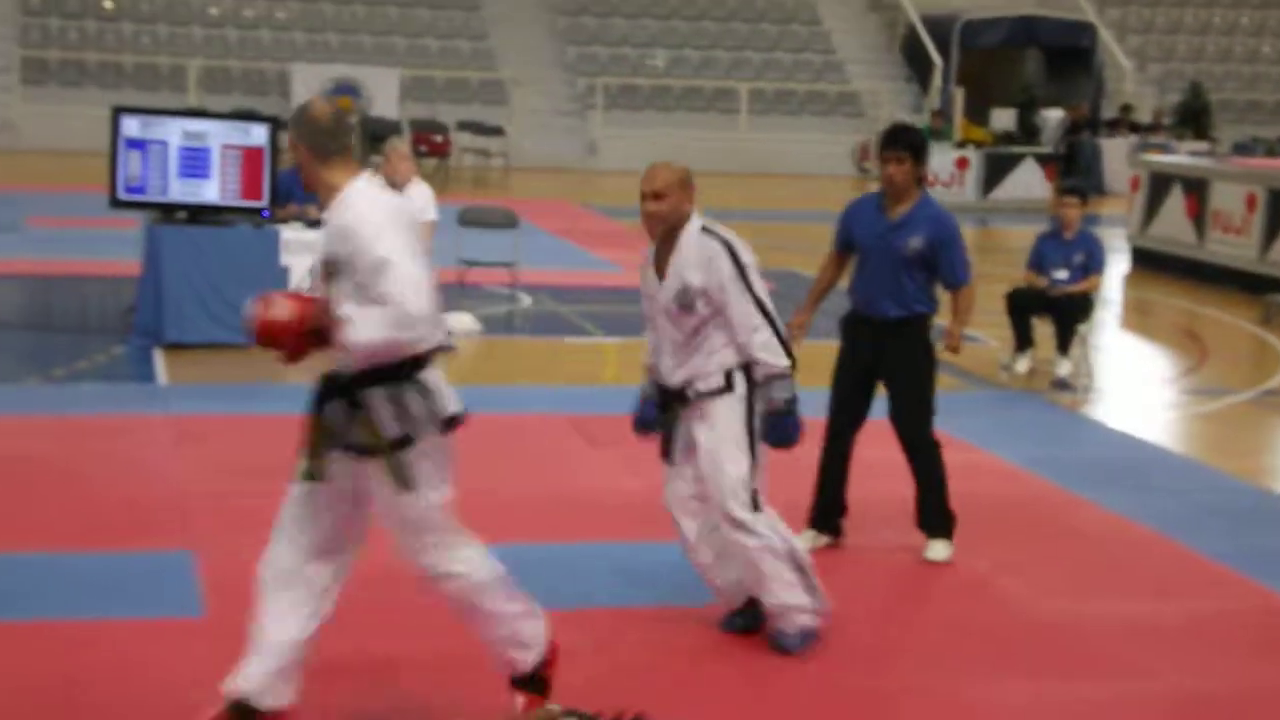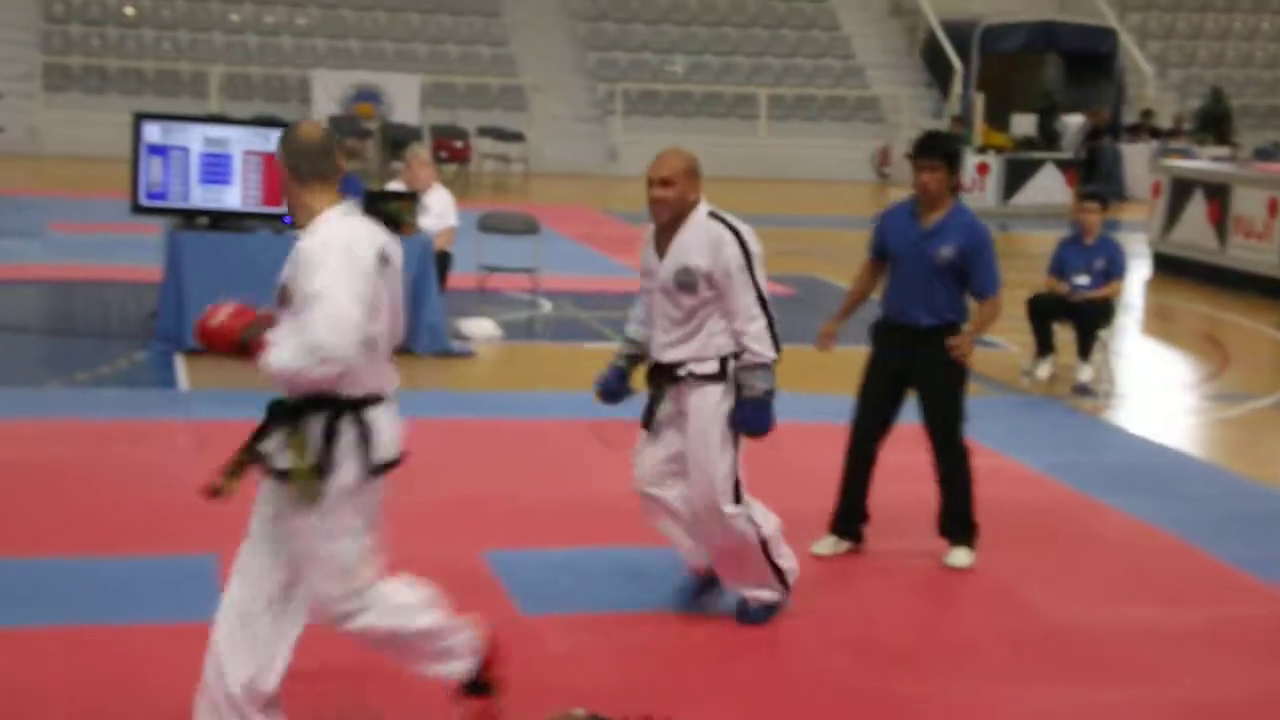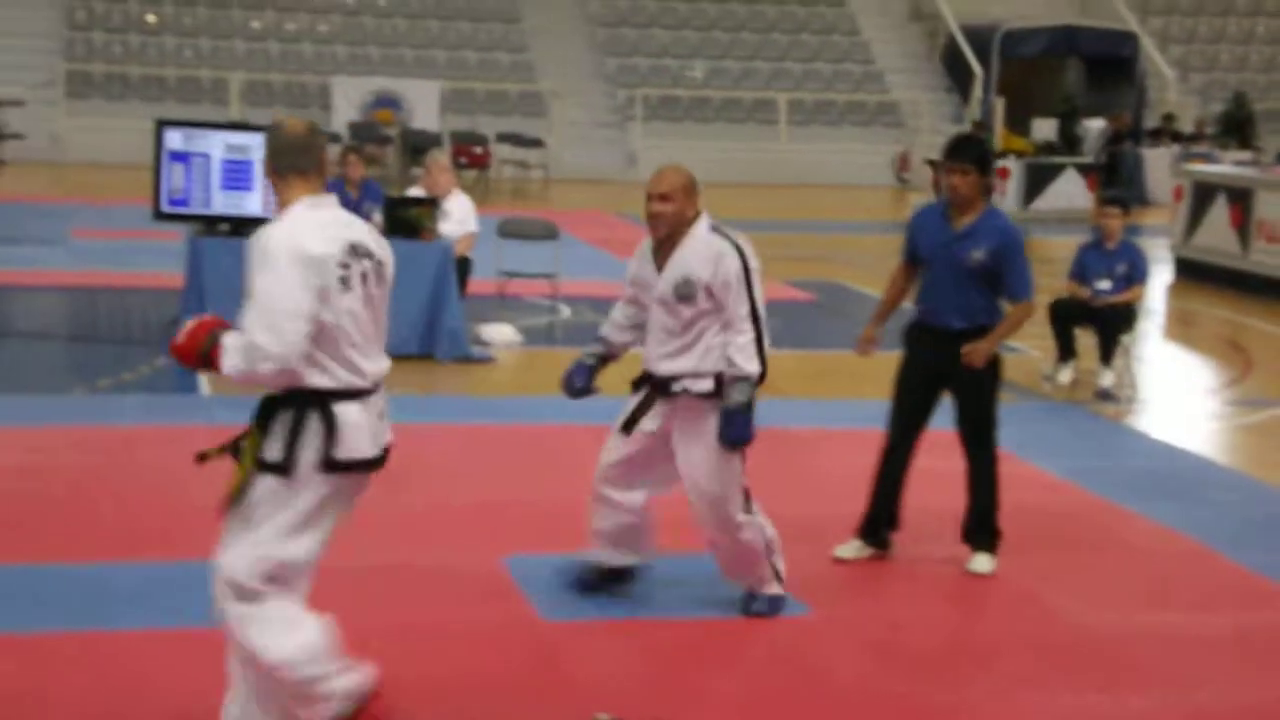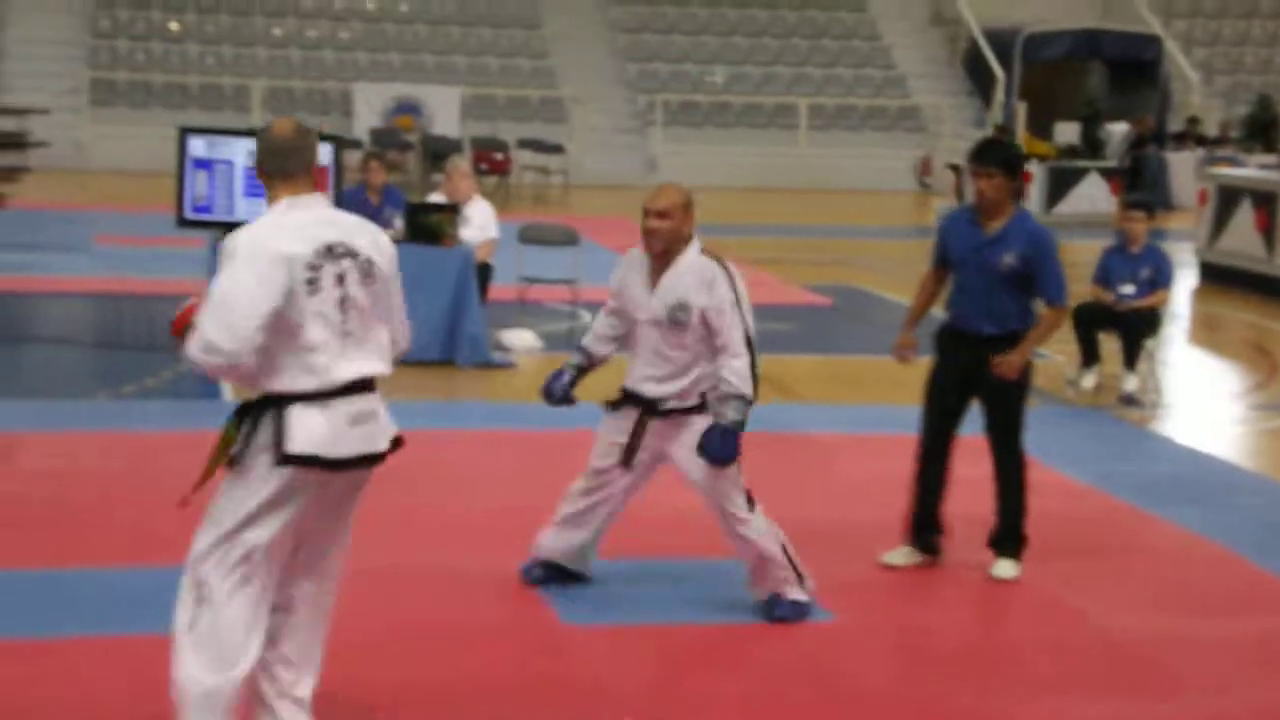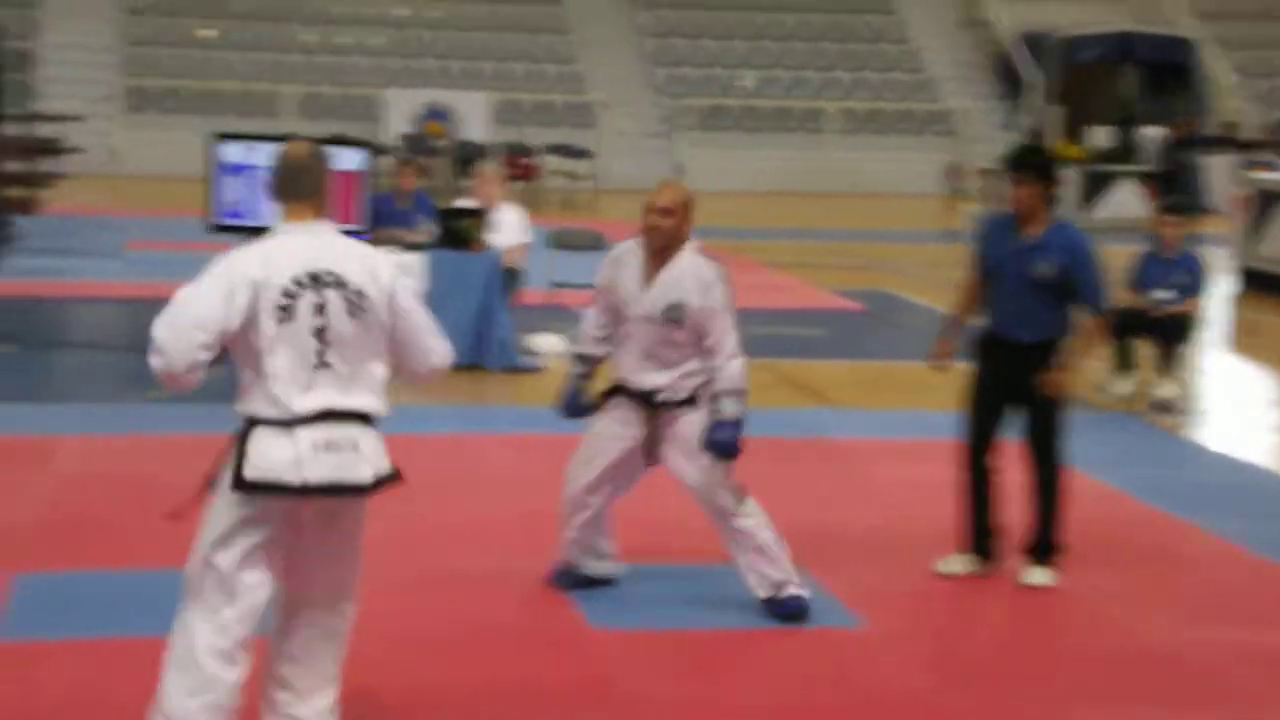
dt=0.1s
person 1, frame 1
left shoulder: (366, 217)
right shoulder: (373, 207)
left elbow: (408, 314)
left wrist: (325, 323)
right wrist: (316, 319)
left hip: (394, 409)
right hip: (359, 403)
left knee: (437, 549)
right knee: (301, 548)
left ankle: (528, 654)
person 1, frame 2
left shoulder: (328, 249)
right shoulder: (368, 237)
left elbow: (327, 355)
right elbow: (389, 330)
left wrist: (258, 342)
right wrist: (272, 333)
left hip: (333, 439)
right hip: (315, 432)
left knee: (344, 593)
right knee: (261, 580)
left ankle: (467, 657)
person 1, frame 3
left shoulder: (284, 241)
right shoulder: (368, 238)
left elbow: (269, 355)
left wrist: (220, 347)
left hip: (306, 434)
right hip: (356, 424)
left knee: (247, 584)
right knee: (268, 580)
person 1, frame 4
left shoulder: (256, 243)
right shoulder: (372, 238)
left elbow: (220, 352)
right elbow: (395, 338)
left wrist: (202, 331)
left hip: (289, 434)
right hip: (361, 425)
left knee: (219, 576)
right knee: (304, 584)
person 1, frame 5
left shoulder: (244, 266)
right shoulder: (375, 267)
left elbow: (172, 357)
right elbow: (429, 357)
left wrist: (214, 353)
left hip: (270, 458)
right hip: (349, 455)
left knee: (215, 608)
right knee: (322, 610)
person 2, frame 1
left shoulder: (716, 250)
right shoulder: (658, 255)
left elbow: (758, 326)
left wrist: (779, 403)
right wrist: (653, 395)
left hip: (726, 395)
right hip: (686, 400)
left knee: (736, 506)
right knee: (690, 506)
left ankle: (798, 611)
right ankle: (753, 599)
person 2, frame 2
left shoulder: (725, 237)
right shoulder: (656, 236)
left elbow: (753, 316)
left wrist: (757, 392)
right wrist: (621, 365)
left hip: (712, 382)
right hip: (670, 379)
left knee: (716, 493)
right knee: (654, 476)
left ankle: (765, 584)
right ankle: (708, 567)
person 2, frame 3
left shoulder: (725, 251)
right shoulder: (649, 250)
left elbow: (746, 330)
right elbow: (629, 310)
left wrist: (739, 403)
right wrist: (591, 361)
left hip: (705, 398)
right hip: (657, 391)
left knee: (719, 500)
right knee: (620, 473)
left ankle: (764, 583)
right ankle: (616, 559)
person 2, frame 4
left shoulder: (713, 276)
right shoulder: (633, 264)
left elbow: (737, 353)
right elbow: (611, 322)
left wrist: (730, 422)
right wrist: (573, 370)
left hip: (691, 415)
right hip: (638, 406)
left knee: (733, 506)
right knee: (596, 482)
left ankle: (786, 589)
right ankle: (562, 557)
person 2, frame 5
left shoulder: (703, 276)
right shoulder: (620, 259)
left elbow: (725, 351)
right elbow: (600, 320)
left wrist: (729, 420)
right wrist: (579, 376)
left hip: (686, 408)
right hip: (630, 399)
left knee: (724, 499)
right knee: (586, 481)
left ankle: (780, 585)
right ankle: (588, 562)
person 3, frame 1
left shoulder: (938, 223)
right shoulder: (859, 211)
left elbow: (960, 286)
right elbow: (837, 260)
left wrist: (958, 326)
right wrist: (807, 309)
left hip: (908, 337)
right hip: (861, 329)
left knee: (916, 434)
right knee: (839, 428)
left ankle: (938, 530)
right ankle: (825, 523)
person 3, frame 2
left shoulder: (971, 232)
right shoulder: (893, 218)
left elbow: (989, 300)
right elbow: (874, 268)
left wrist: (968, 337)
right wrist: (840, 317)
left hip: (940, 345)
right hip: (892, 336)
left knee: (947, 442)
right knee: (864, 434)
left ankle: (960, 536)
right ankle: (846, 528)
person 3, frame 3
left shoulder: (1003, 234)
right shoulder: (925, 220)
left elbow: (1023, 303)
left wrist: (991, 343)
right wrist: (876, 322)
left hip: (971, 348)
right hip: (926, 338)
left knee: (979, 445)
right knee: (899, 437)
left ankle: (983, 542)
right ankle: (873, 534)
person 3, frame 4
left shoulder: (1033, 238)
right shoulder: (955, 224)
left elbow: (1056, 307)
left wrist: (1021, 354)
right wrist: (910, 326)
left hip: (1003, 352)
right hip: (956, 343)
left knee: (1006, 450)
right knee: (933, 440)
left ankle: (1008, 548)
right ankle: (922, 539)
person 3, frame 5
left shoulder: (1070, 246)
right shoulder: (994, 230)
left elbow: (1097, 315)
left wrist: (1068, 368)
right wrist: (949, 334)
left hip: (1042, 360)
right hip: (996, 350)
left knee: (1044, 456)
right knee: (978, 446)
left ankle: (1043, 555)
right ankle: (980, 547)
person 4, frame 1
left shoulder: (1091, 242)
right shoulder: (1045, 239)
left elbow: (1094, 282)
right elbow: (1029, 275)
left wrist: (1066, 289)
right wrist: (1039, 282)
left hip: (1076, 298)
right hip: (1045, 294)
left knee: (1064, 306)
right knee: (1016, 297)
left ankle: (1063, 357)
right ankle: (1024, 351)
person 4, frame 2
left shoulder: (1111, 248)
right shoulder: (1066, 244)
left elbow: (1115, 288)
right elbow: (1050, 280)
left wrist: (1087, 295)
right wrist: (1060, 288)
left hip: (1097, 304)
right hip: (1066, 300)
left knee: (1085, 311)
right knee: (1037, 303)
left ankle: (1084, 363)
right ankle: (1045, 357)
person 4, frame 3
left shoulder: (1133, 253)
right shoulder: (1087, 249)
left elbow: (1137, 293)
right elbow: (1071, 285)
left wrist: (1108, 300)
right wrist: (1081, 293)
left hip: (1118, 309)
right hip: (1087, 305)
left knee: (1108, 316)
right knee: (1058, 308)
left ankle: (1106, 368)
right ankle: (1067, 362)
person 4, frame 4
left shoulder: (1157, 257)
right shoulder: (1111, 253)
left elbow: (1161, 297)
right elbow: (1095, 289)
left wrist: (1132, 304)
right wrist: (1105, 297)
left hip: (1141, 313)
right hip: (1111, 309)
left knee: (1132, 321)
right knee: (1082, 312)
left ankle: (1130, 373)
right ankle: (1090, 367)
person 4, frame 5
left shoulder: (1191, 263)
right shoulder: (1148, 259)
left elbow: (1193, 304)
right elbow: (1132, 295)
left wrist: (1167, 310)
right wrist: (1142, 303)
left hip: (1175, 318)
right hip: (1147, 314)
left knee: (1168, 326)
right knee: (1120, 319)
left ankle: (1166, 379)
right ankle: (1125, 373)
